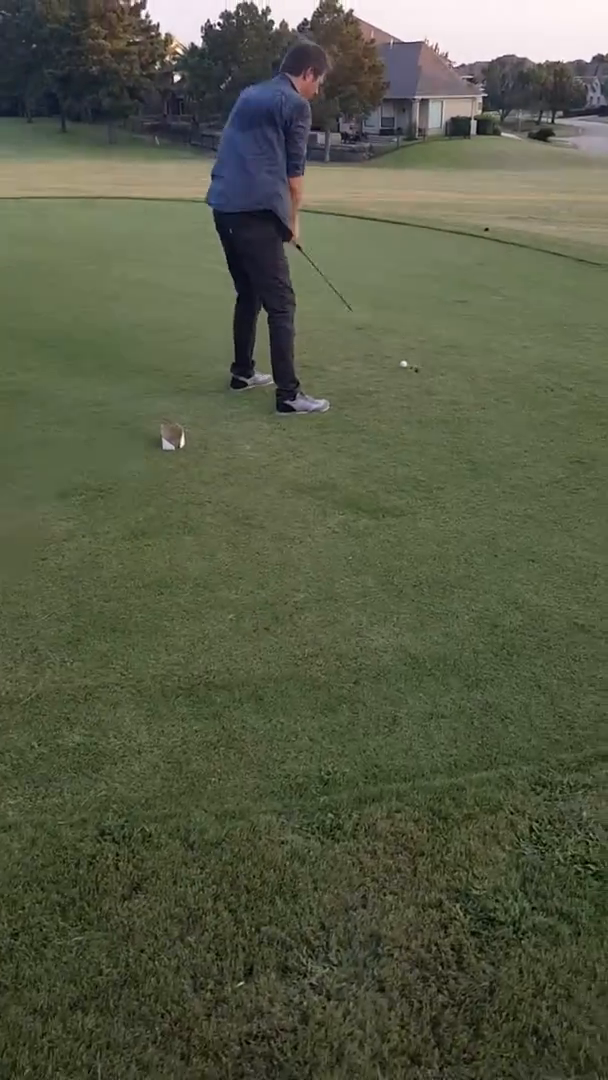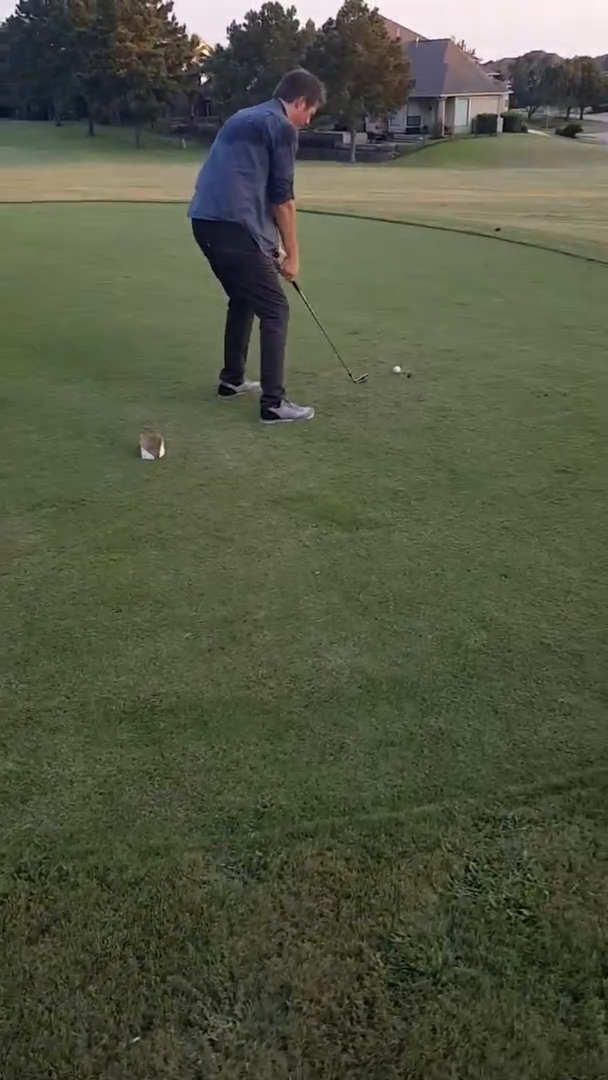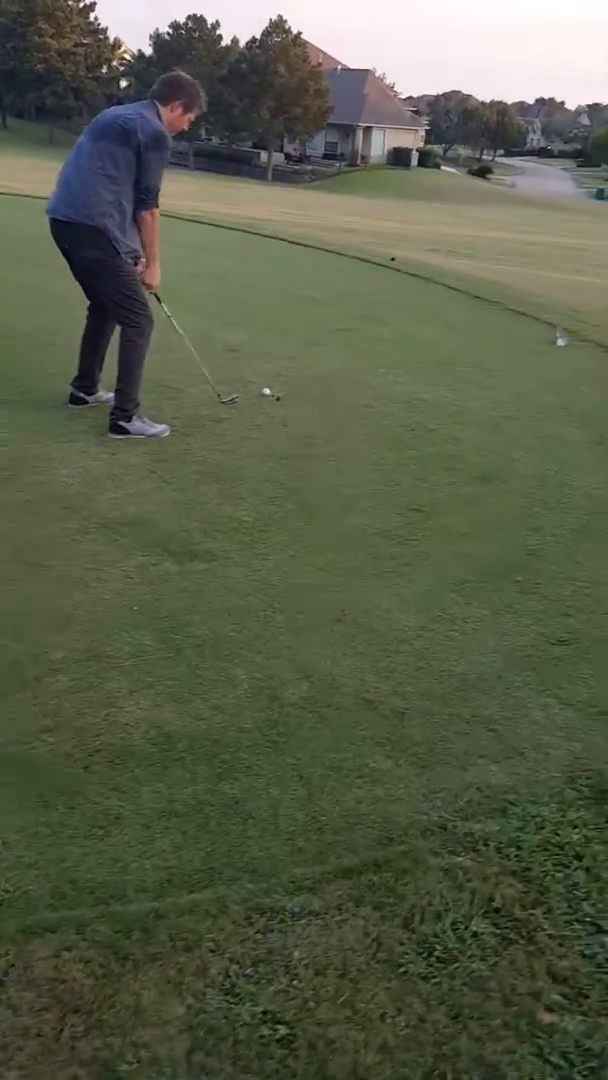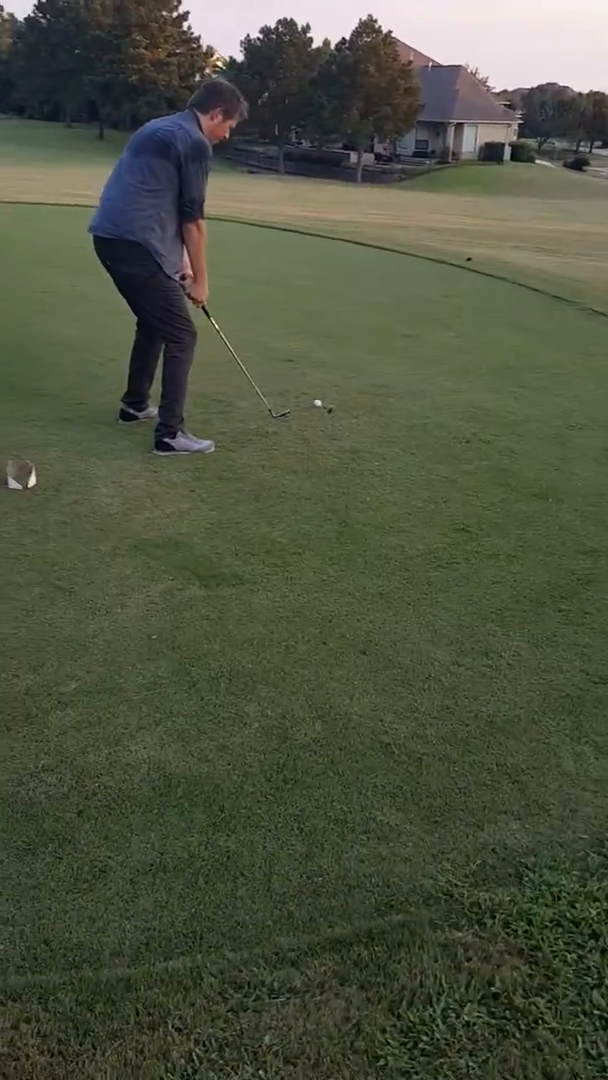
dt=0.5s
person 1, frame 1
left shoulder: (249, 96)
right shoulder: (295, 105)
right elbow: (294, 174)
left wrist: (282, 214)
right wrist: (292, 219)
left hip: (225, 207)
right hip: (256, 212)
left knee: (248, 294)
right knee: (280, 302)
left ankle: (242, 372)
right ankle: (288, 394)
person 1, frame 2
left shoulder: (245, 117)
right shoulder: (283, 128)
right elbow: (282, 199)
left wrist: (271, 243)
right wrist: (292, 254)
left hip: (205, 220)
right hip: (232, 225)
left knee: (242, 300)
right knee: (275, 310)
left ankle: (231, 379)
right ankle: (273, 403)
person 1, frame 3
left shoulder: (117, 115)
right shoulder: (155, 133)
right elbow: (146, 205)
left wrist: (133, 251)
right wrist: (152, 264)
left hip: (65, 219)
right hip: (93, 228)
left knee: (103, 306)
right knee: (137, 320)
left ankle: (84, 388)
right ankle: (125, 416)
person 1, frame 4
left shoulder: (160, 128)
right shoulder: (195, 143)
right elbow: (192, 218)
left wrist: (180, 263)
right wrist: (200, 279)
left hip: (110, 236)
right hip: (135, 244)
left knee: (153, 323)
right knee: (181, 335)
left ankle: (135, 404)
right ankle: (170, 433)
